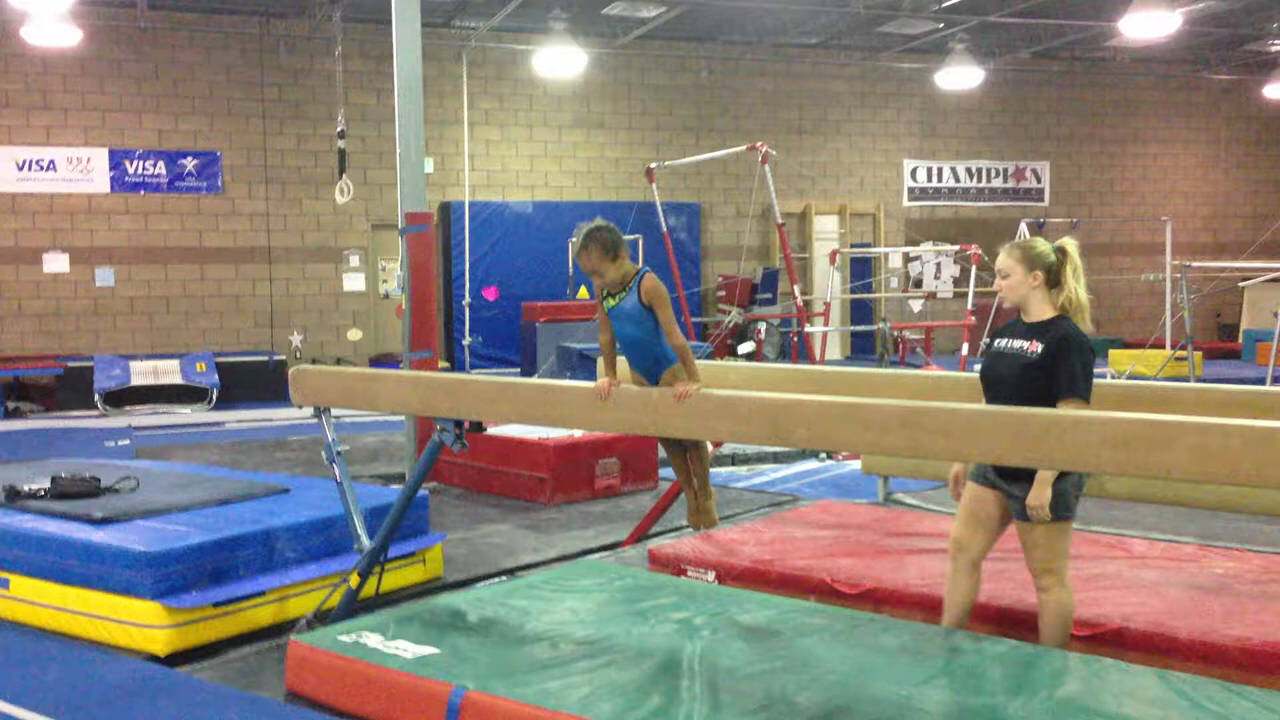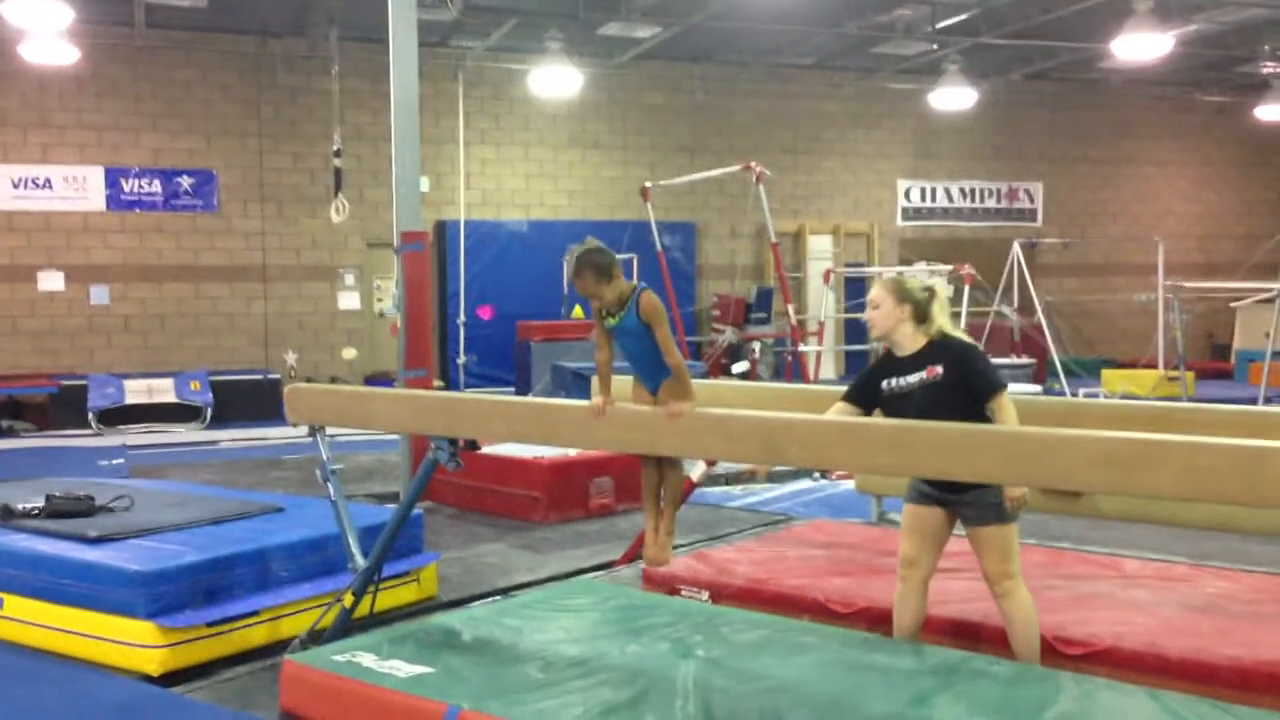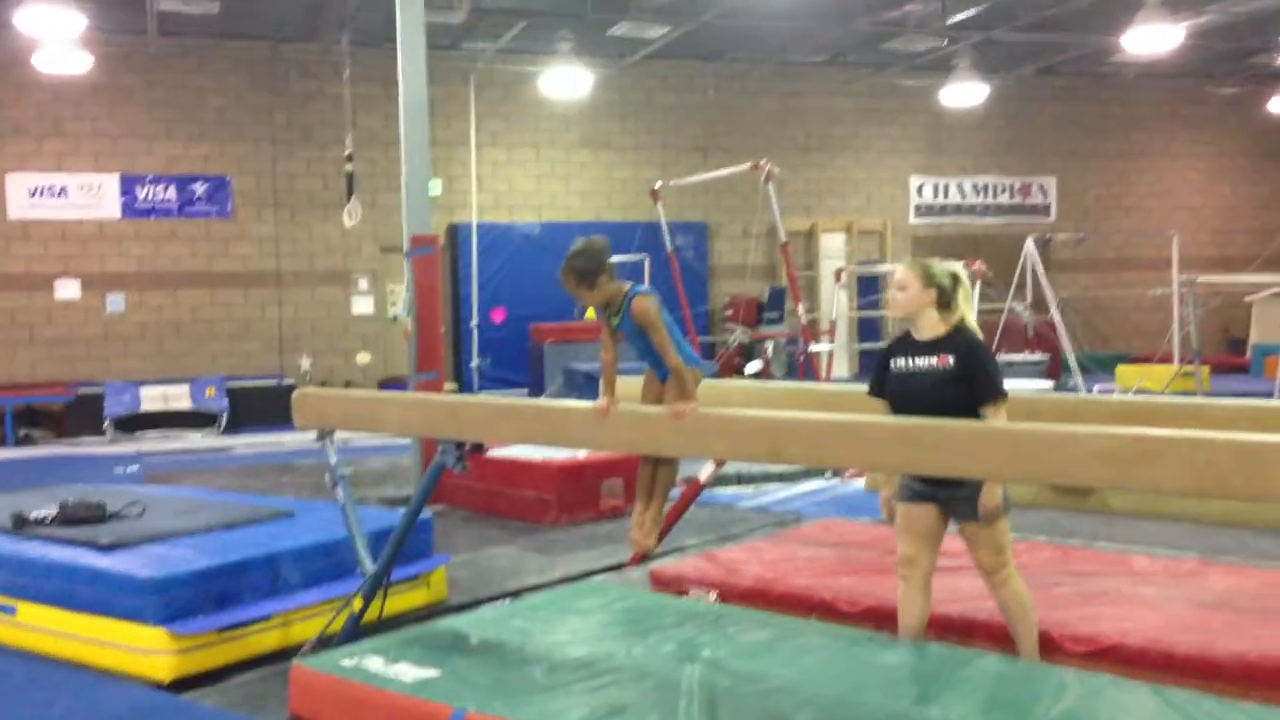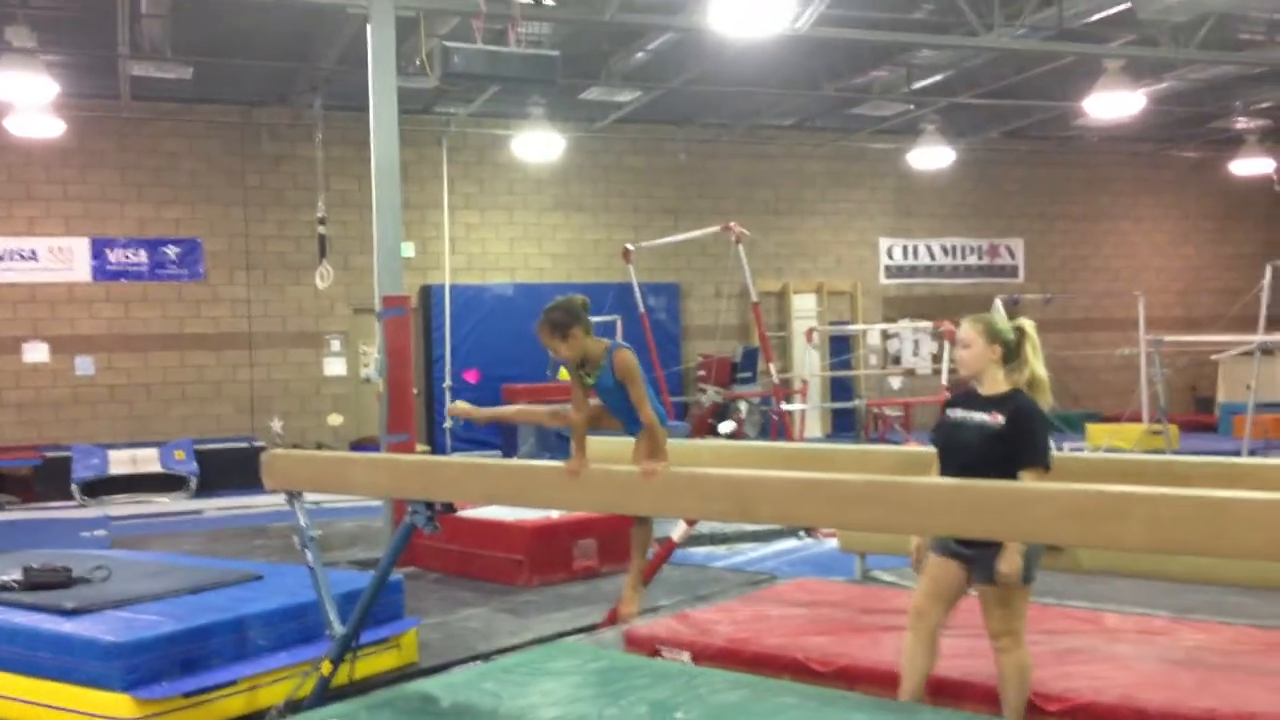
dt=0.7s
person 1, frame 1
left shoulder: (1068, 340)
right shoulder: (1004, 333)
left wrist: (1044, 483)
right wrist: (964, 459)
left hip: (1041, 477)
right hip: (993, 468)
left knee: (1047, 576)
right knee: (962, 551)
person 1, frame 2
left shoulder: (956, 354)
right shoulder: (882, 370)
left elbow: (1002, 409)
right elbow: (835, 419)
left hip: (980, 484)
right hip: (929, 484)
left knee: (1003, 580)
right knee: (909, 570)
person 1, frame 3
left shoulder: (967, 349)
right shoulder: (895, 353)
left elbow: (994, 418)
right elbow: (891, 421)
left wrist: (994, 481)
right wrist: (888, 481)
left hip: (970, 480)
right hip: (917, 480)
left knee: (996, 571)
right knee: (911, 568)
left ankle: (1031, 667)
person 1, frame 4
left shoulder: (1023, 411)
right shoulder: (956, 404)
left elbow: (1031, 487)
left wrist: (1015, 549)
right wrist: (922, 530)
left hip: (1001, 542)
right hip: (952, 536)
left knee: (1005, 637)
right knee: (921, 617)
person 2, frame 1
left shoulder: (648, 284)
right shoulder: (601, 288)
left elbow: (674, 335)
right elbow: (606, 334)
left wrist: (694, 380)
right wrist: (609, 375)
left hip: (668, 368)
right hip: (639, 372)
left knee: (689, 435)
right knee: (665, 437)
left ankle: (705, 494)
right ankle: (690, 495)
person 2, frame 2
left shoulder: (646, 301)
right shoulder: (599, 307)
left elbow: (671, 353)
right elbow: (603, 352)
left wrist: (687, 398)
right wrist: (604, 395)
left hip: (669, 377)
right hip: (642, 379)
left ankle: (668, 527)
right ankle: (651, 524)
person 2, frame 3
left shoulder: (640, 303)
right shoulder: (605, 305)
left elbow: (670, 353)
right elbow: (608, 352)
left wrist: (687, 399)
right wrist: (608, 396)
left hip: (682, 366)
right hip: (656, 368)
left ankle: (654, 516)
right ankle: (641, 509)
person 2, frame 4
left shoulder: (620, 357)
right shoulder: (577, 362)
left elbow: (646, 410)
right elbow: (580, 410)
left wrist: (659, 457)
right wrist: (578, 456)
left hip: (646, 423)
right hip: (615, 412)
right knee: (553, 416)
left ankle: (634, 583)
right ankle: (477, 412)
